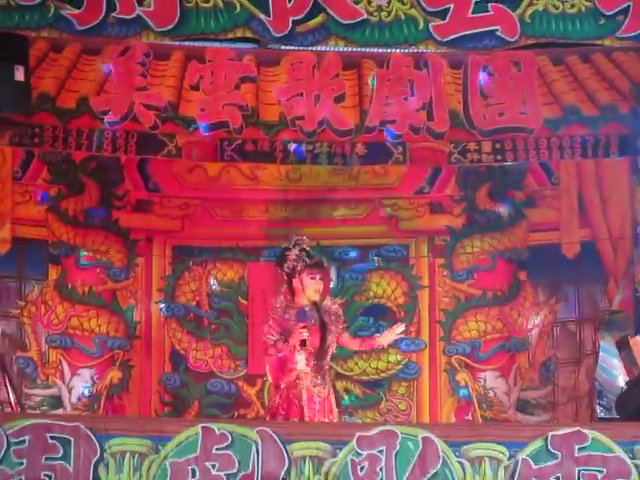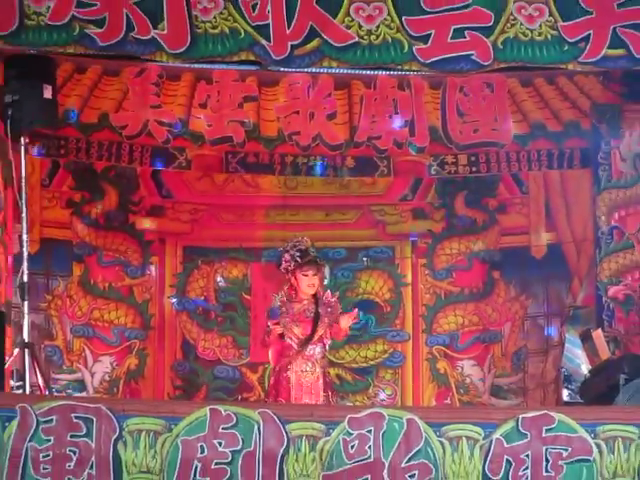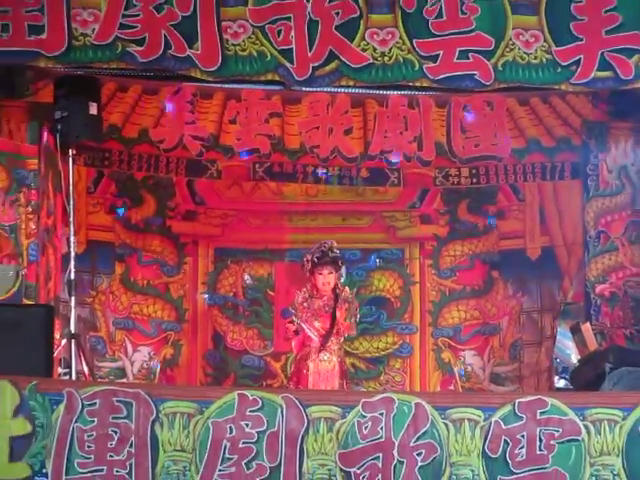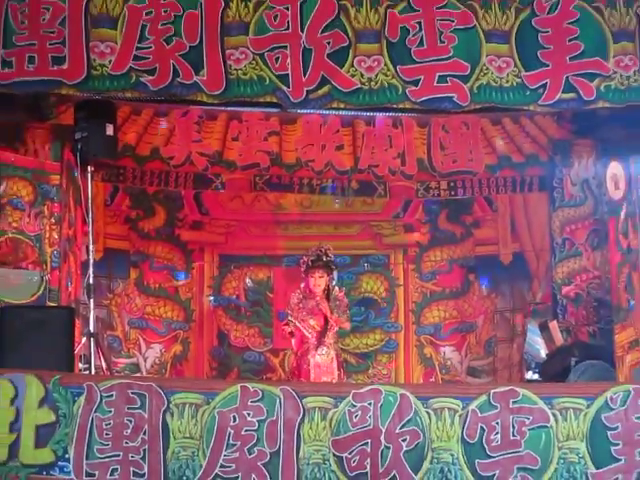
dt=0.4s
person 1, frame 1
left shoulder: (328, 313)
right shoulder: (281, 313)
left elbow: (349, 342)
right elbow: (269, 352)
left wrist: (378, 340)
right wrist: (289, 341)
left hip: (322, 390)
right hip: (293, 390)
person 1, frame 2
left shoulder: (327, 304)
right shoulder: (281, 305)
left elbow: (336, 337)
right elbow: (270, 342)
left wrist: (342, 327)
right wrist: (274, 333)
left hip: (316, 375)
right hip: (289, 374)
person 1, frame 3
left shoulder: (345, 299)
right shoulder: (303, 299)
left elbow: (352, 332)
right elbow: (296, 334)
left wrist: (343, 321)
right wrist: (291, 329)
left hip: (333, 363)
right hip: (308, 363)
person 1, frame 4
left shoulder: (336, 298)
right shoulder: (298, 299)
left elbow: (347, 325)
right elbow: (295, 331)
left wrist: (330, 314)
right wrist: (288, 329)
left hip: (330, 358)
right hip: (307, 358)
